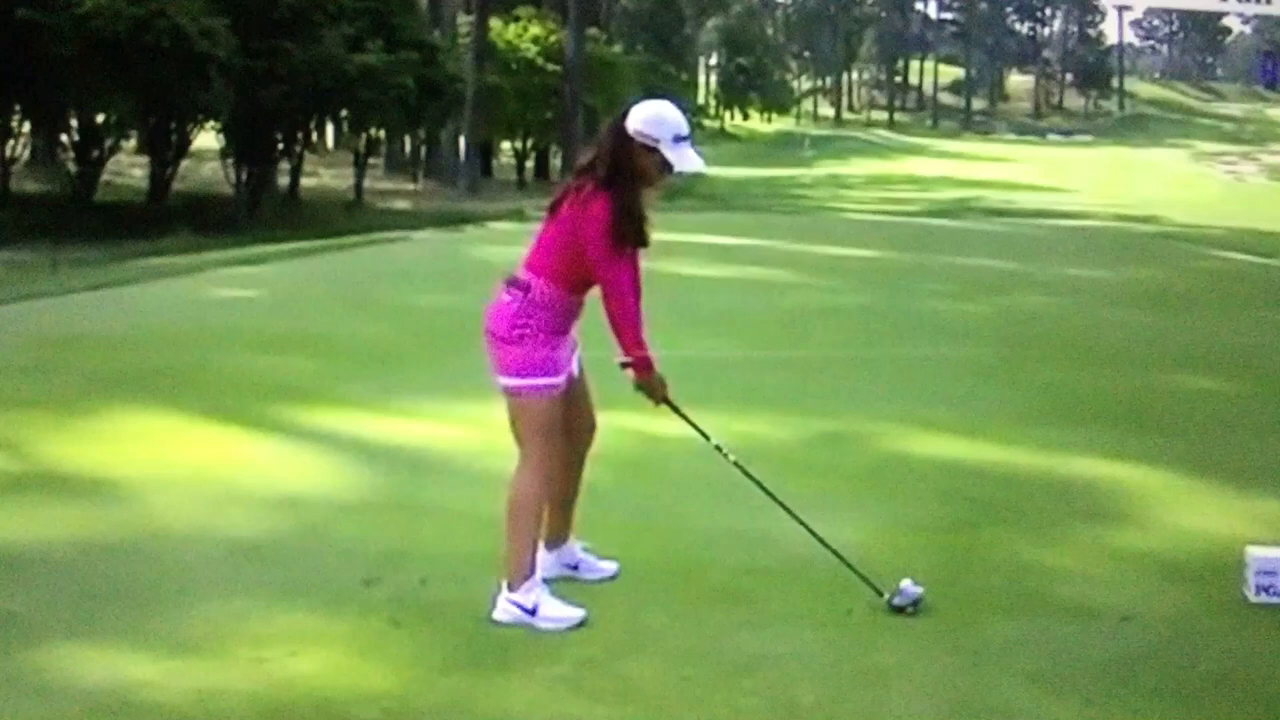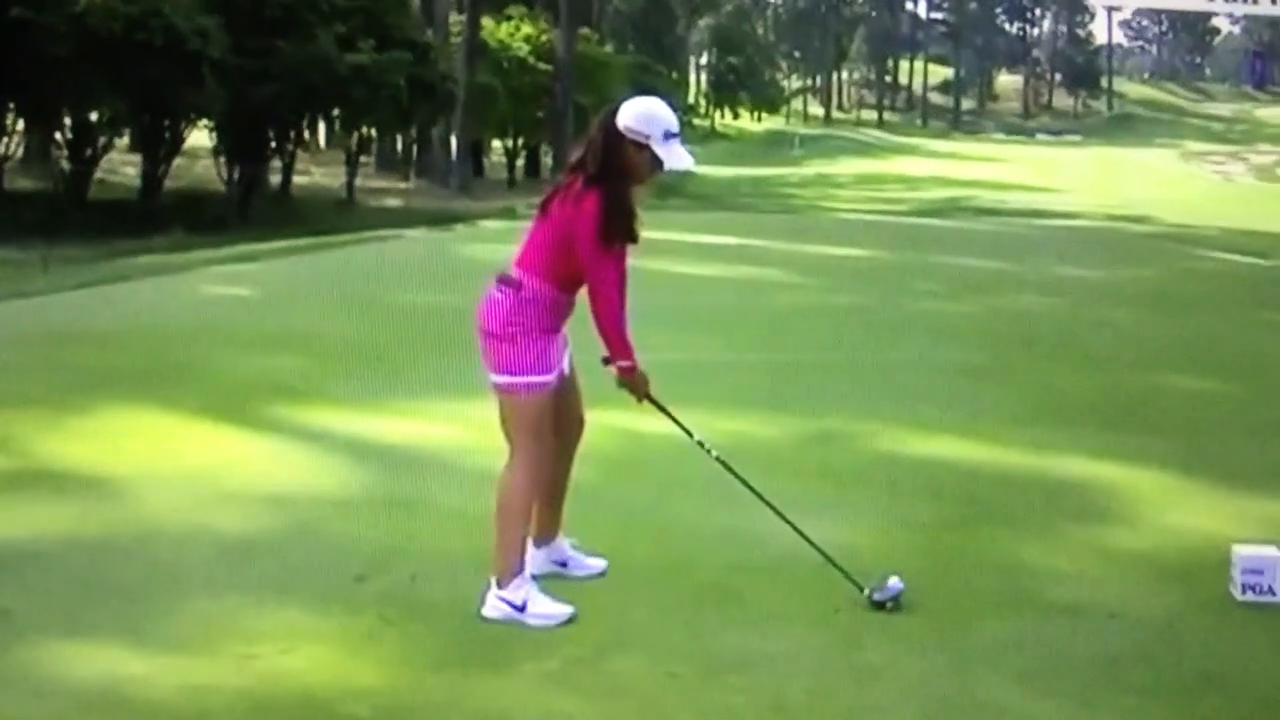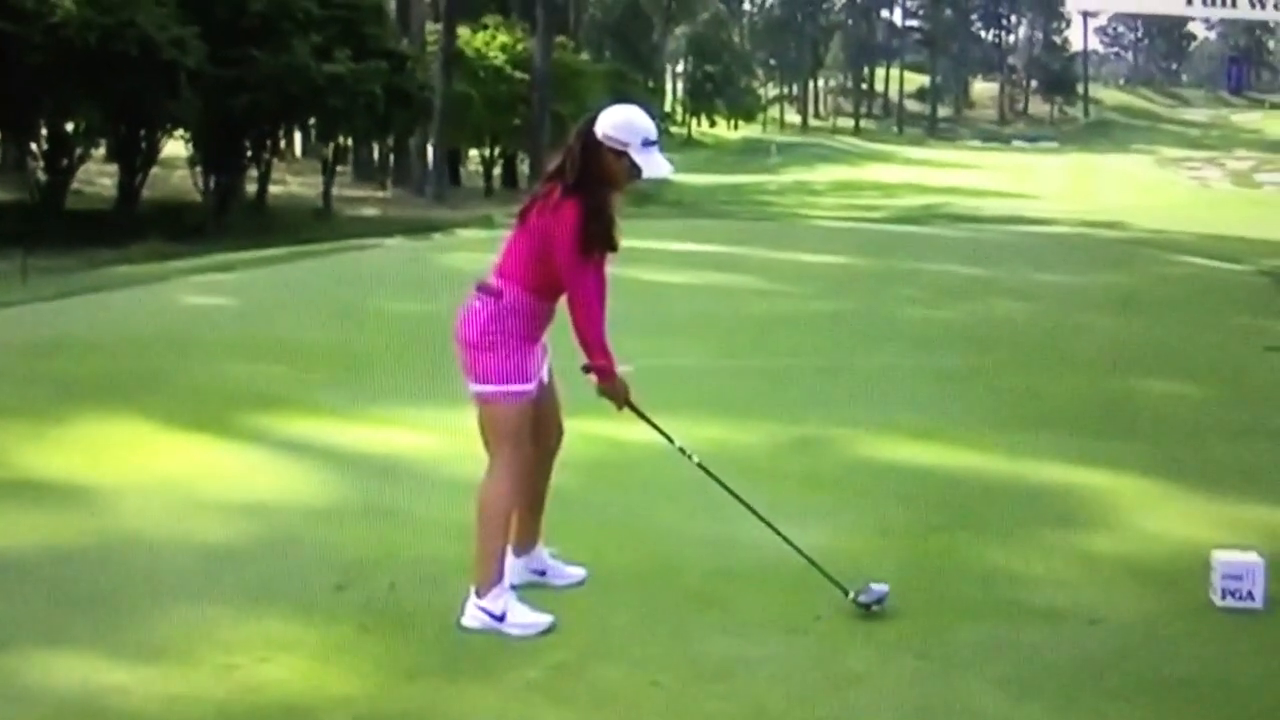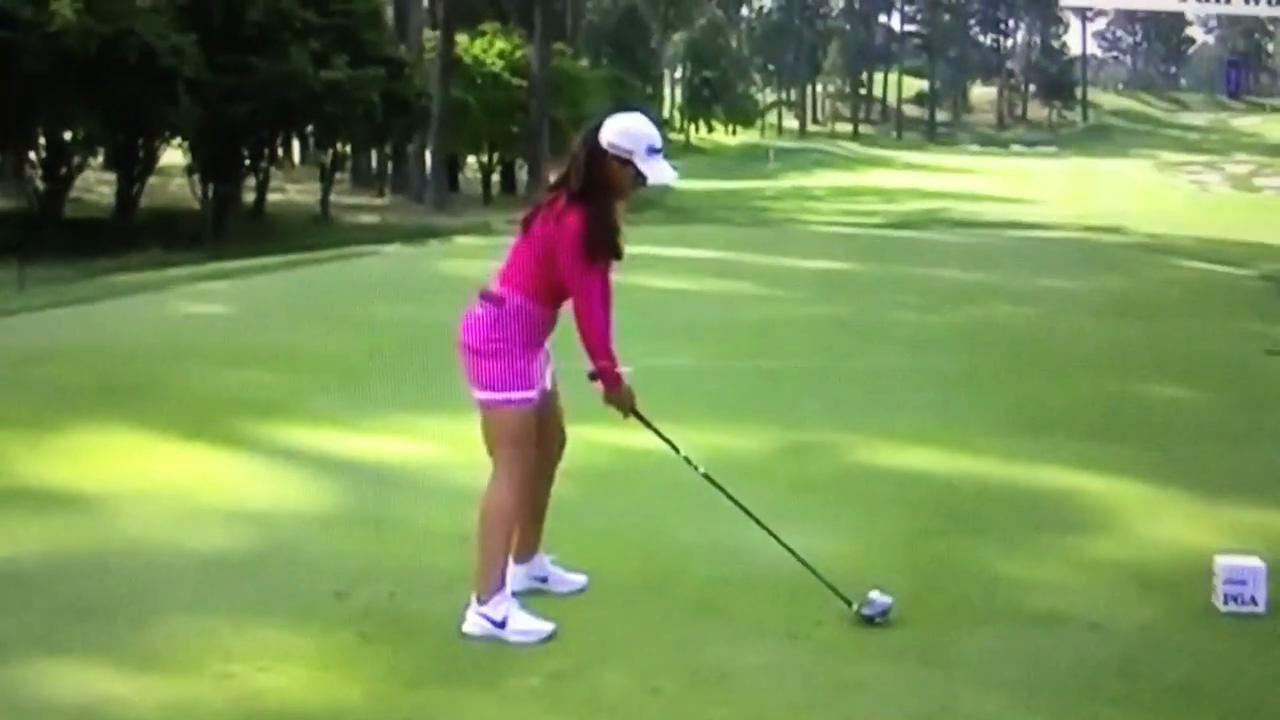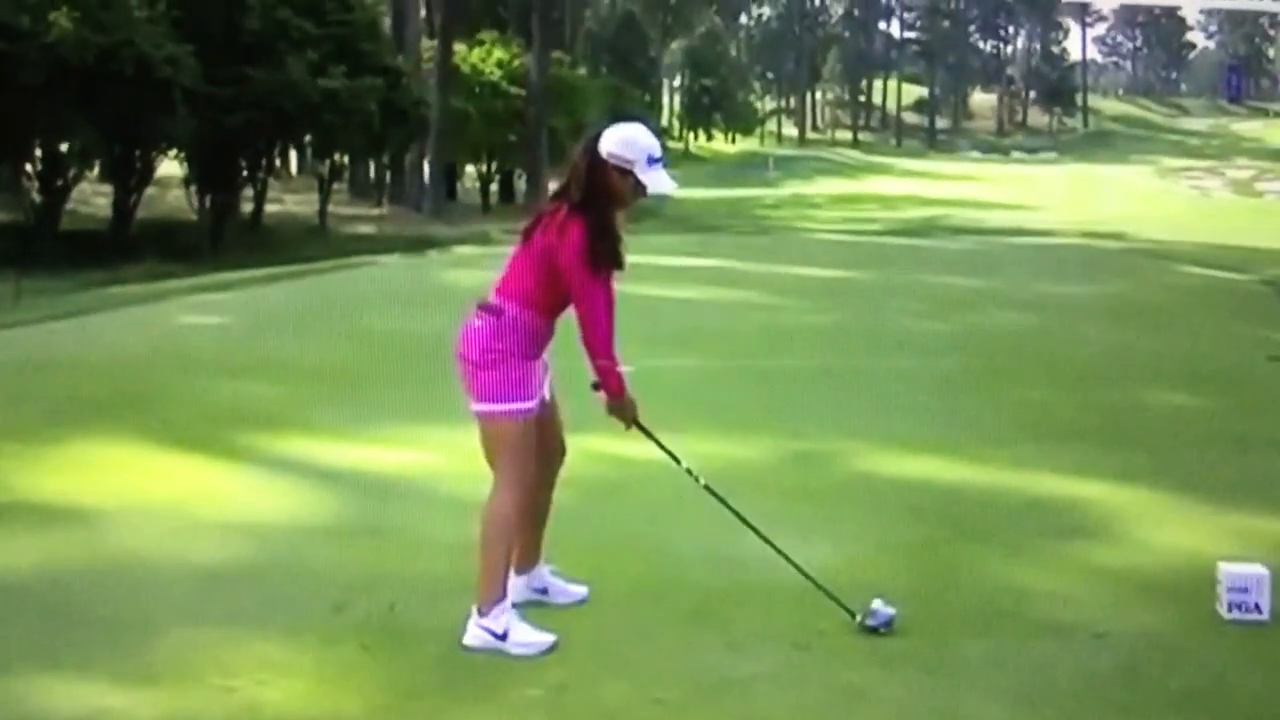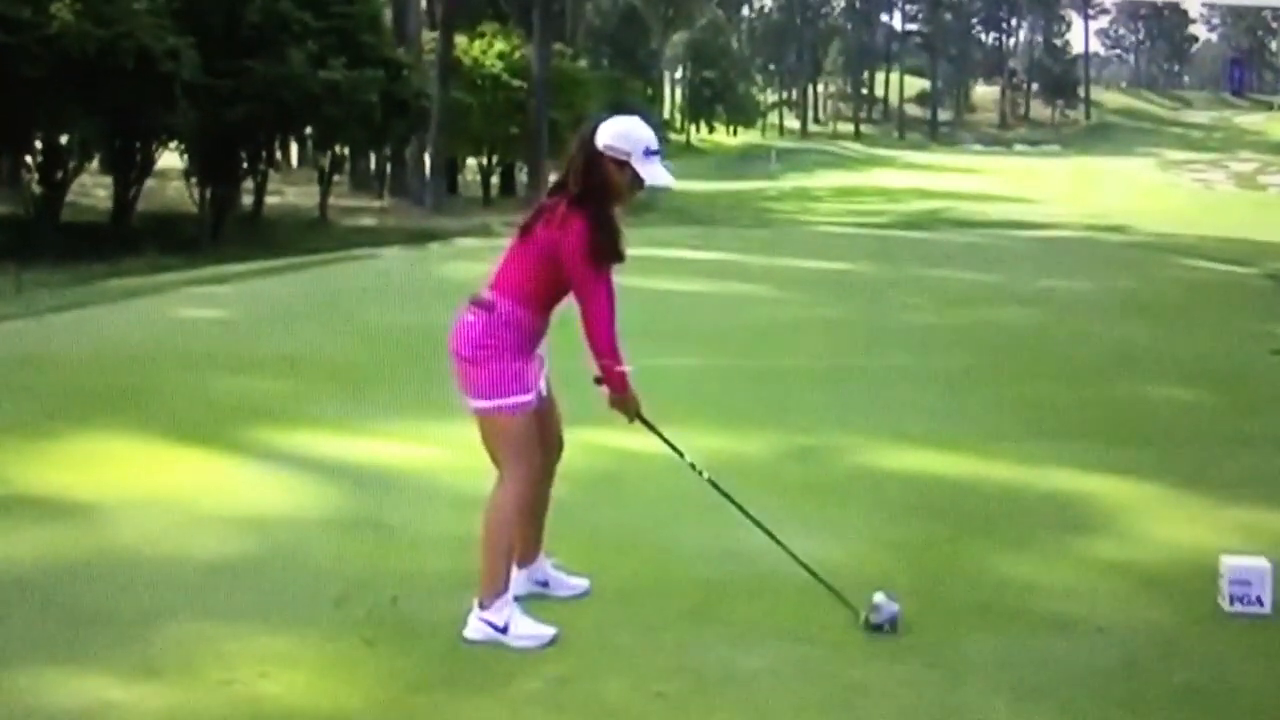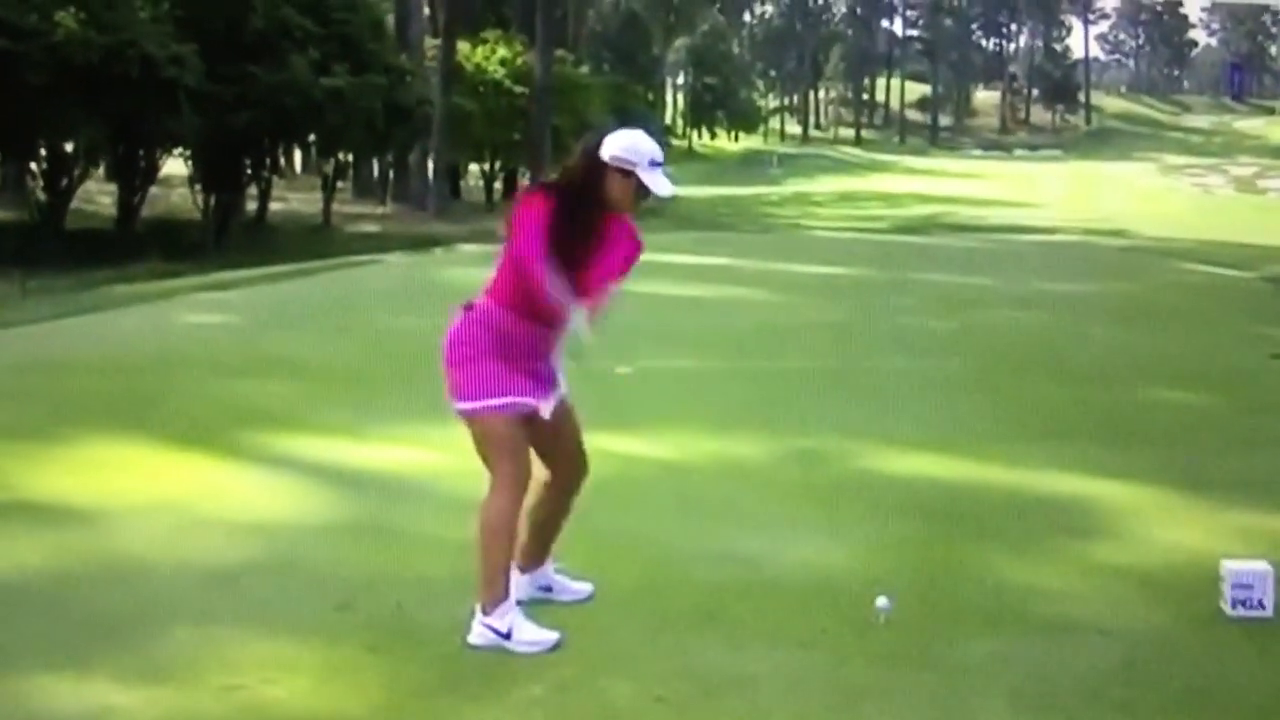
dt=0.4s
person 1, frame 1
left shoulder: (618, 198)
right shoulder: (597, 205)
left elbow: (626, 279)
right elbow: (615, 292)
left wrist: (638, 355)
right wrist: (644, 365)
left hip: (553, 324)
right hip: (525, 324)
left knee: (580, 431)
right knee: (540, 455)
left ankle: (557, 549)
right ankle: (518, 592)
person 1, frame 2
left shoulder: (610, 194)
right shoulder: (588, 201)
left elbow: (613, 276)
right elbow: (602, 289)
left wrist: (622, 355)
right wrist: (626, 362)
left hip: (544, 320)
right hip: (518, 320)
left knee: (568, 429)
right knee: (530, 451)
left ankle: (545, 547)
right ankle: (507, 589)
person 1, frame 3
left shoulder: (587, 202)
right shoulder: (566, 209)
left elbow: (592, 284)
right elbow: (580, 297)
left wrist: (601, 362)
right wrist: (605, 370)
left hip: (523, 329)
right hip: (497, 329)
left knee: (547, 439)
right knee: (509, 460)
left ankle: (526, 556)
right ankle: (486, 599)
person 1, frame 4
left shoulder: (594, 210)
right shoulder: (571, 217)
left elbow: (598, 292)
right elbow: (586, 304)
left wrist: (608, 369)
right wrist: (611, 378)
left hip: (526, 336)
right hip: (500, 336)
left knee: (550, 446)
right knee: (513, 467)
left ankle: (526, 563)
right ankle: (487, 606)
person 1, frame 5
left shoulder: (593, 219)
right shoulder: (572, 227)
left elbow: (602, 301)
right elbow: (589, 313)
left wrist: (611, 375)
right wrist: (614, 387)
left hip: (523, 346)
right hip: (498, 345)
left knee: (549, 456)
right knee: (514, 477)
left ankle: (527, 573)
right ankle: (489, 617)
person 1, frame 6
left shoulder: (593, 215)
right shoulder: (572, 221)
left elbow: (601, 294)
right elbow: (593, 306)
left wrist: (615, 372)
right wrist: (618, 381)
left hip: (517, 340)
right hip: (493, 341)
left knee: (548, 450)
right knee: (519, 471)
left ankle: (528, 567)
right ankle: (490, 611)
person 1, frame 7
left shoulder: (625, 236)
right shoulder: (544, 202)
left elbow: (603, 277)
right elbow: (527, 251)
left wrist: (580, 306)
right wrist: (558, 295)
left hip: (535, 357)
right hip: (483, 346)
left knee: (570, 468)
right knee: (513, 477)
left ankle: (530, 572)
right ankle: (493, 617)
